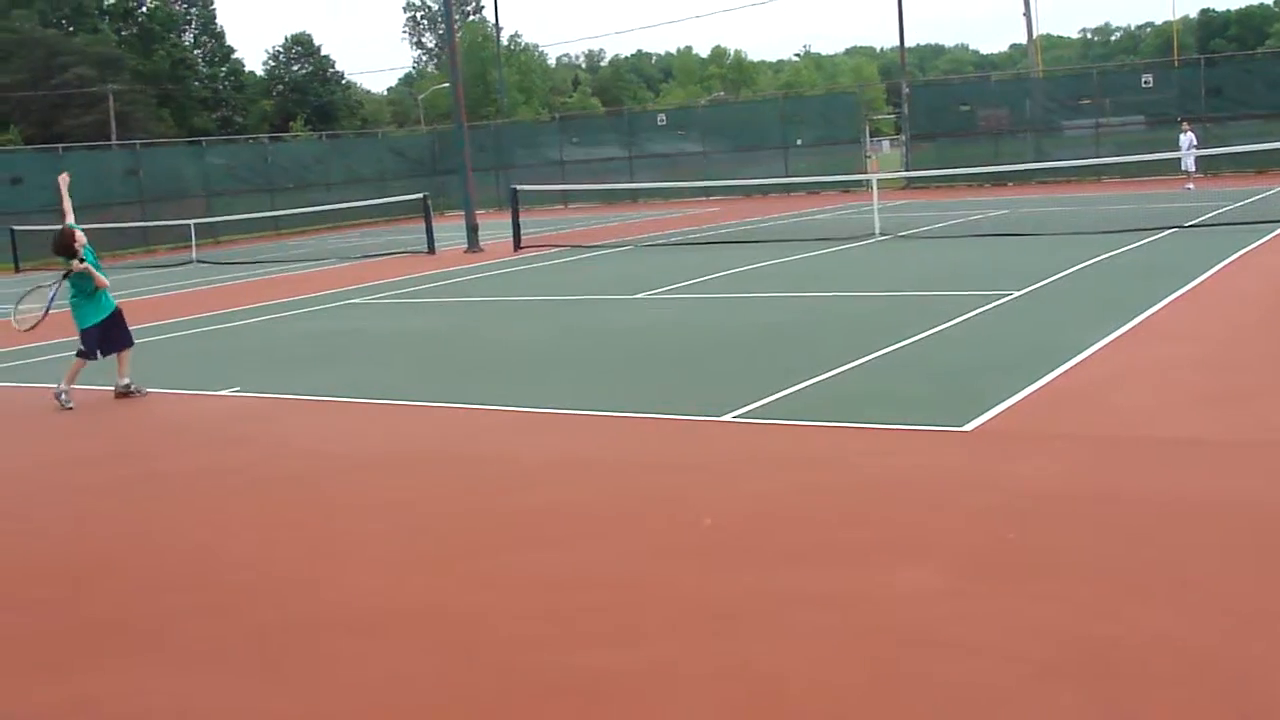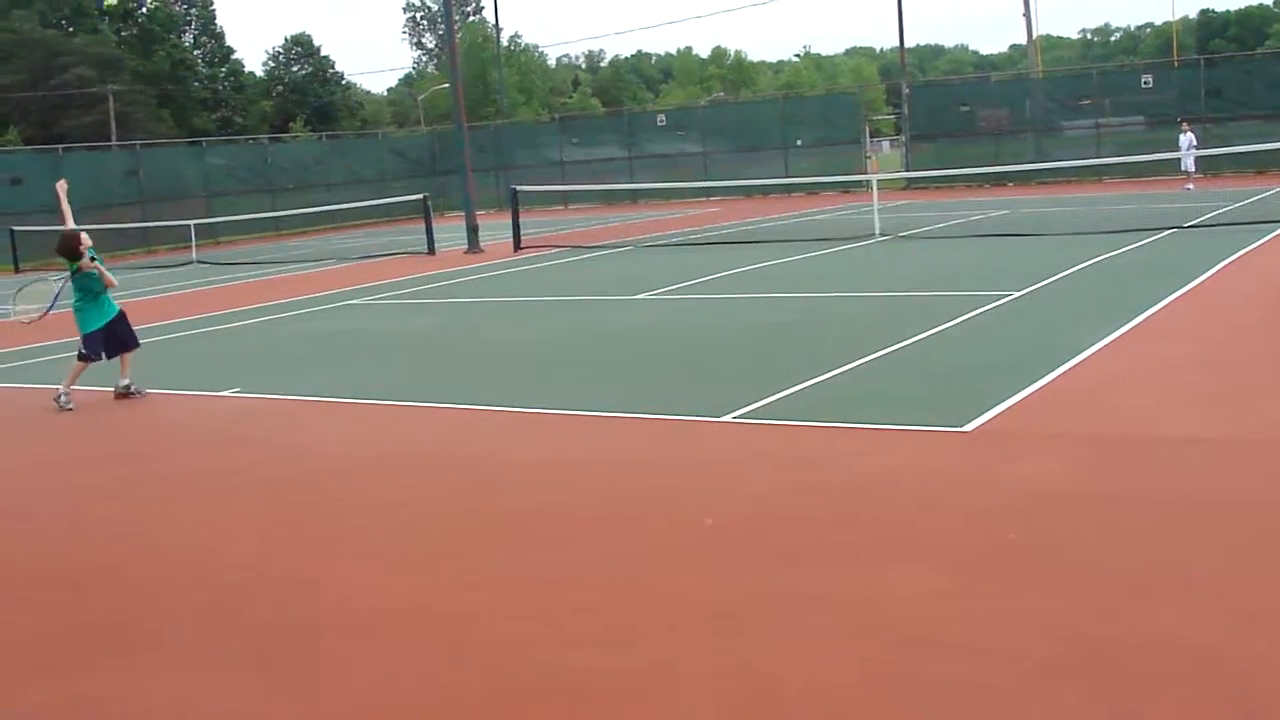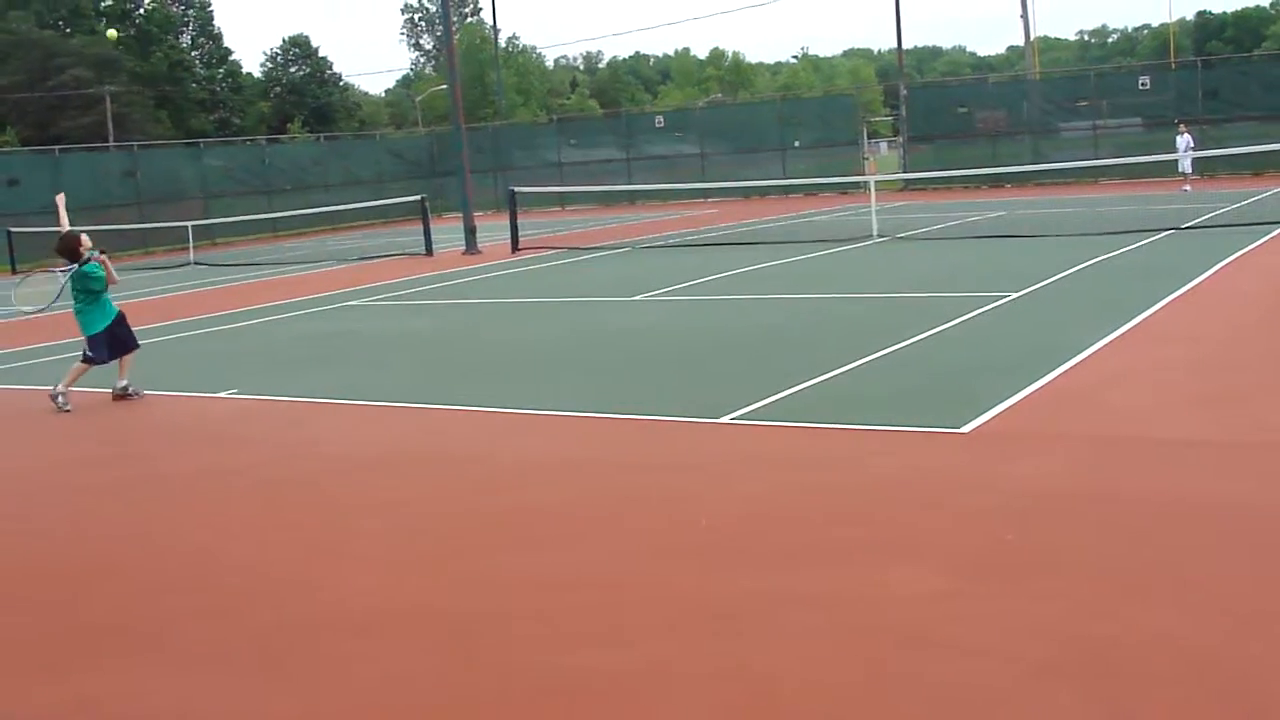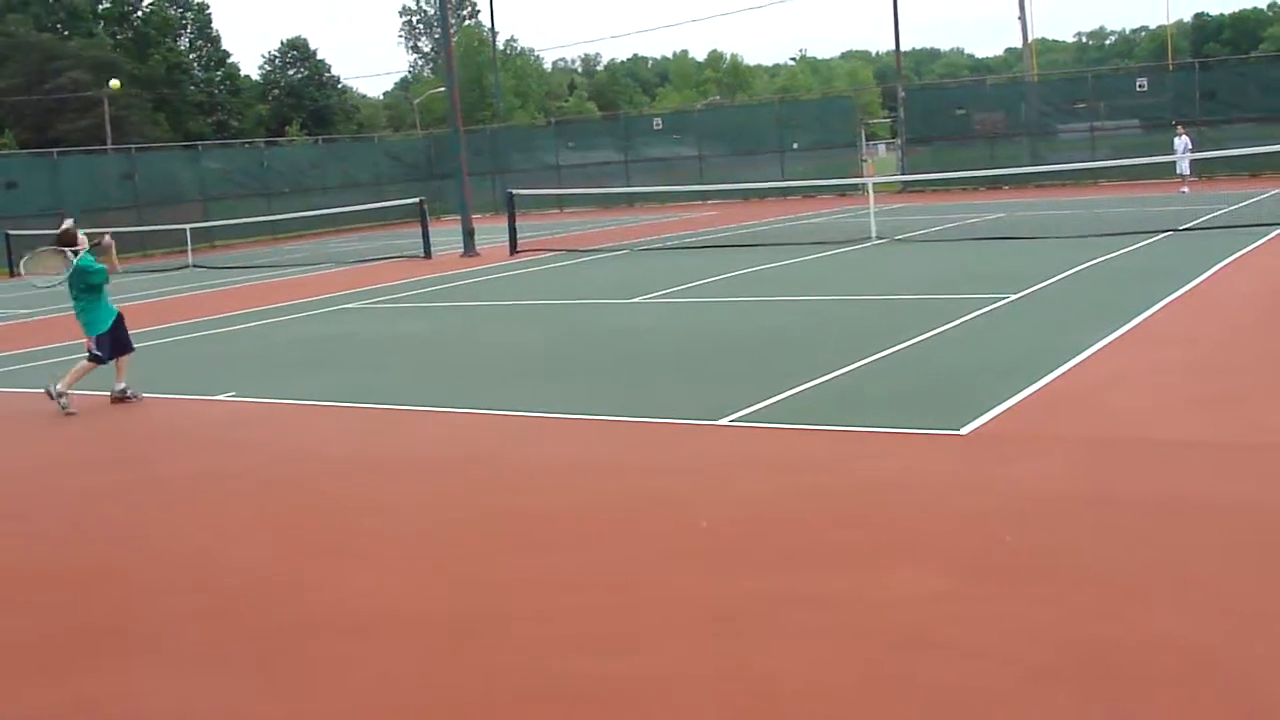
dt=0.1s
person 1, frame 1
left shoulder: (78, 248)
right shoulder: (79, 269)
left elbow: (68, 214)
right elbow: (104, 284)
left wrist: (64, 188)
right wrist: (88, 268)
left hip: (106, 305)
right hip: (88, 311)
left knee: (125, 343)
right knee: (86, 352)
left ankle: (123, 384)
right ankle: (63, 389)
person 1, frame 2
left shoulder: (77, 254)
right shoulder: (85, 271)
left elbow: (68, 221)
right elbow: (112, 284)
left wrist: (62, 195)
right wrist: (98, 269)
left hip: (108, 309)
right hip: (92, 315)
left knee: (129, 344)
right knee: (87, 355)
left ankle: (123, 385)
right ankle: (63, 391)
person 1, frame 3
left shoulder: (76, 253)
right shoulder: (84, 271)
left elbow: (65, 228)
right elbow: (113, 281)
left wrist: (60, 205)
right wrist: (105, 262)
left hip: (107, 310)
right hip: (92, 317)
left knee: (128, 345)
right knee: (92, 358)
left ankle: (121, 386)
right ankle: (60, 391)
person 1, frame 4
right shoulder: (83, 265)
left elbow: (64, 233)
right elbow: (113, 270)
left wrist: (66, 224)
right wrist: (110, 249)
left hip: (105, 311)
right hip: (94, 316)
left knee: (123, 348)
right knee: (96, 357)
left ankle: (120, 390)
right ankle: (59, 390)
